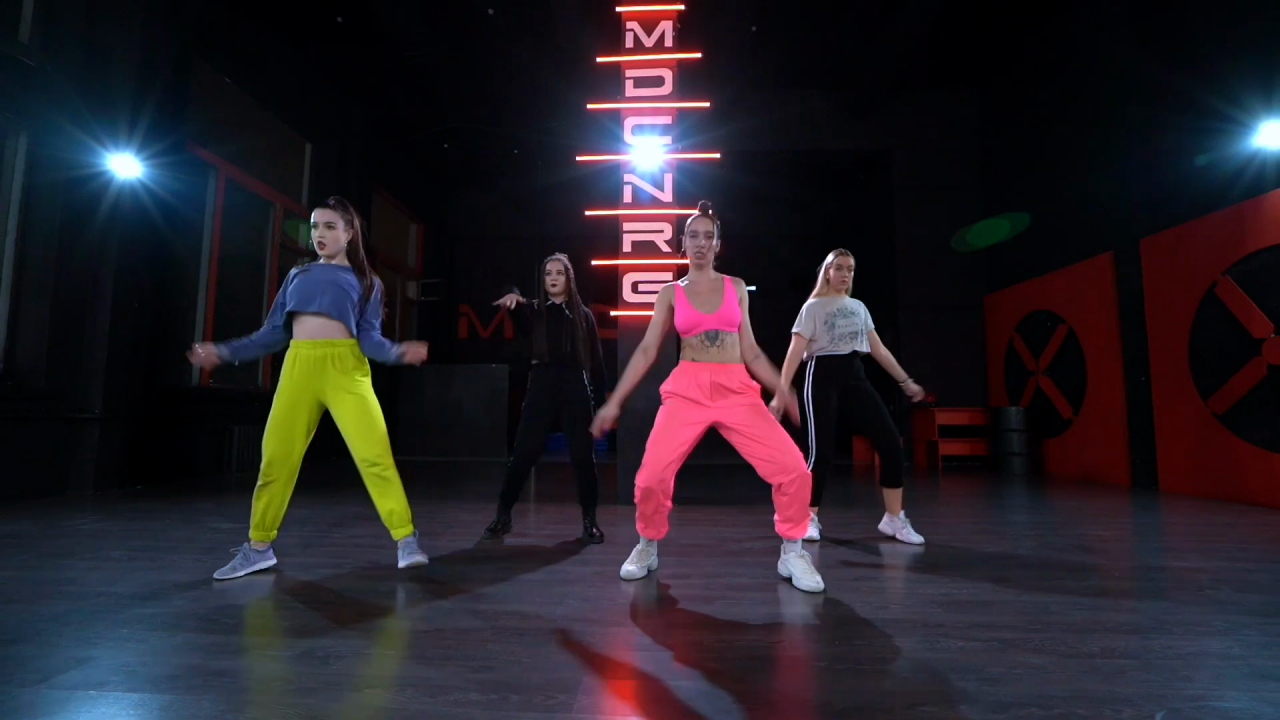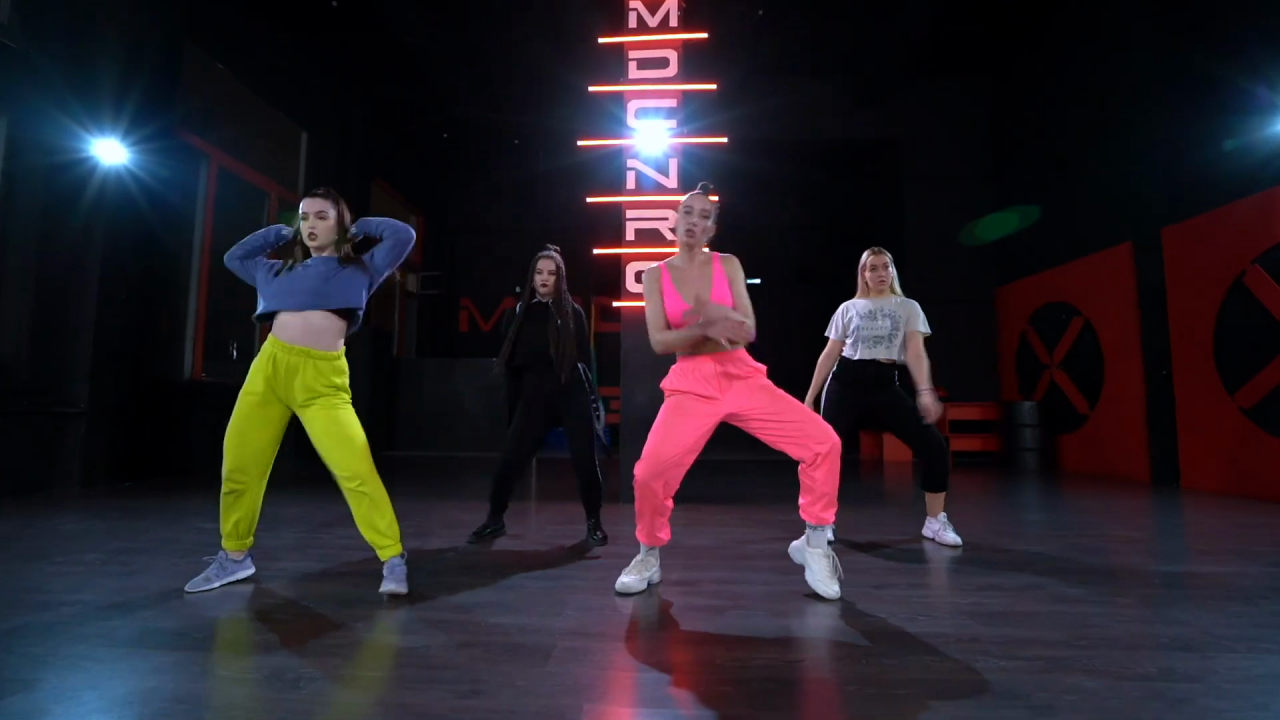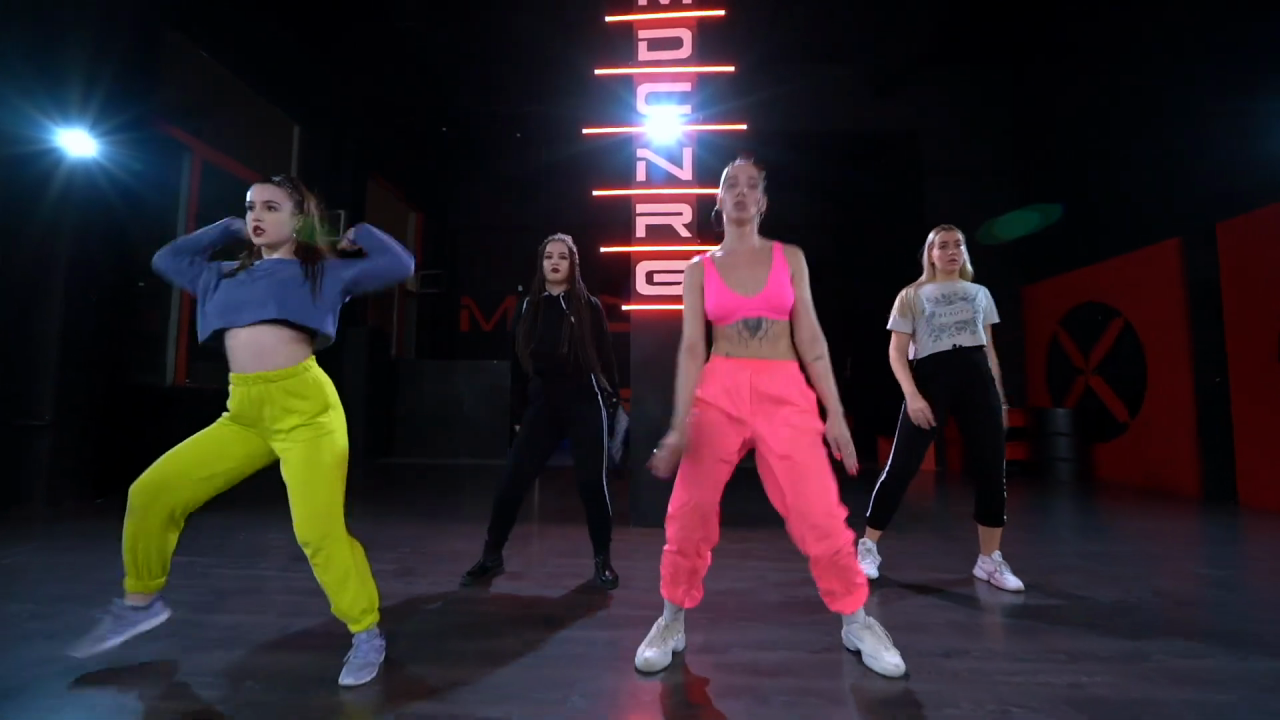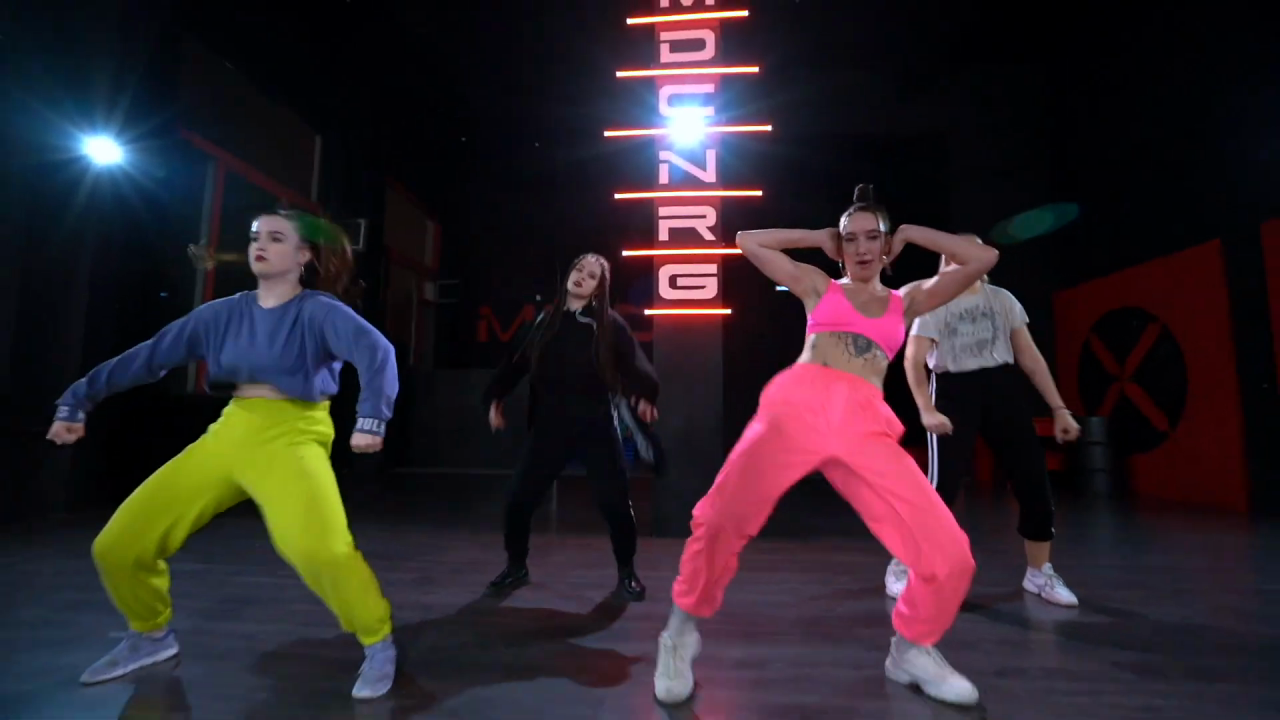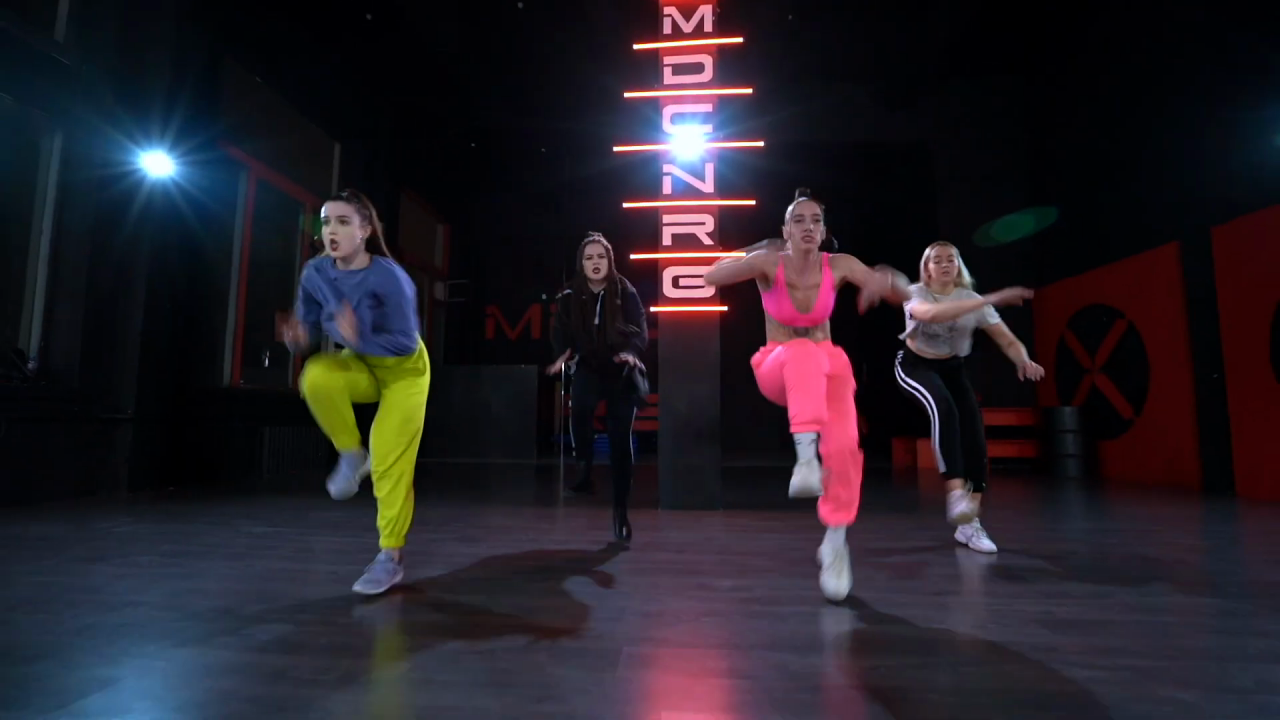
dt=1s
person 1, frame 1
left shoulder: (737, 288)
right shoulder: (670, 293)
left elbow: (748, 347)
right elbow: (647, 349)
left wrist: (780, 388)
right wrist: (615, 400)
left hip: (736, 391)
right hip: (687, 391)
left knee: (792, 469)
right knee: (653, 477)
left ankle: (792, 553)
right ankle: (647, 548)
person 1, frame 2
left shoulder: (728, 265)
right shoulder: (655, 275)
left elbow: (748, 330)
right elbow: (659, 342)
left wrist: (712, 314)
right wrist: (705, 328)
left hip: (742, 378)
right hip: (689, 386)
left knee: (823, 442)
right knee: (653, 471)
left ankle: (814, 545)
right ankle: (649, 557)
person 1, frame 3
left shoulder: (790, 258)
right shoulder: (700, 269)
left elbow: (810, 339)
right elbow: (691, 346)
left wrist: (836, 416)
right wrist: (680, 424)
left hip: (785, 398)
right hip: (717, 397)
left knee: (819, 525)
right knee: (689, 520)
left ankle: (856, 621)
right ankle: (673, 621)
person 1, frame 4
left shoulder: (907, 301)
right shoulder: (819, 286)
left elbow: (982, 258)
right elbow: (748, 240)
left wrist: (910, 233)
right wrist: (820, 238)
left hip: (865, 427)
right hip: (798, 405)
left knee: (950, 558)
right knee: (721, 518)
left ankle: (913, 650)
right ankle: (682, 633)
person 1, frame 5
left shoulder: (839, 264)
right shoulder: (768, 263)
left elbow: (901, 288)
right elbow: (712, 276)
left wrist: (884, 282)
right wrist: (761, 257)
left hip: (828, 362)
right hip: (778, 364)
left knee: (843, 447)
right knee: (802, 355)
left ankle: (834, 545)
right ankle: (805, 455)
person 2, frame 1
left shoulder: (366, 283)
right shoulder: (297, 276)
left elbow: (370, 338)
right elbow: (273, 332)
left wrist: (396, 352)
right wrist: (225, 352)
left hip: (346, 371)
right hip: (298, 369)
left knee: (375, 455)
right knee: (278, 463)
left ankle: (406, 542)
right ankle: (259, 547)
person 2, frame 2
left shoulder: (358, 269)
right shoulder: (284, 270)
left elbow: (404, 236)
right elbow: (236, 258)
left wrist: (360, 228)
right wrist: (282, 234)
left hip: (324, 383)
right hip: (268, 372)
left knee: (356, 471)
right knee: (239, 470)
left ankle: (393, 562)
right ankle: (235, 556)
person 2, frame 3
left shoulder: (322, 274)
right shoulder: (227, 277)
left elbow: (399, 265)
right elbow: (168, 259)
left wrist: (359, 234)
right wrist: (230, 227)
left hip: (303, 410)
right hip: (243, 413)
left knee: (318, 530)
right knee: (150, 496)
left ankle: (366, 634)
right ankle: (140, 604)
person 2, frame 4
left shoulder: (320, 310)
right shoulder: (222, 313)
left elbow: (377, 353)
right elbow: (151, 355)
left wrist: (371, 418)
right wrist: (76, 400)
left hip: (290, 440)
right hip: (229, 435)
left knee: (321, 549)
right knee: (118, 545)
left ankle: (378, 644)
right ankle: (152, 635)
person 2, frame 5
left shoulder: (389, 277)
right shoulder: (314, 273)
left elbow: (403, 343)
right elbow: (311, 324)
left wrist: (357, 340)
right wrist: (301, 337)
left hip: (401, 368)
right hip: (356, 365)
left knee: (391, 462)
right knee: (318, 376)
left ankle: (390, 559)
right ankle: (352, 456)
person 3, frame 1
left shoulder: (858, 307)
right shoulder: (814, 307)
left elbow: (877, 349)
right elbow: (795, 352)
left wrist: (905, 381)
right wrist: (781, 393)
left hip: (855, 376)
right hip: (823, 376)
left knee: (891, 443)
right knee: (821, 451)
left ankle: (895, 518)
right ankle: (810, 518)
person 3, frame 2
left shoulder: (908, 308)
right shoulder: (848, 309)
left elbow: (916, 353)
right elbow: (829, 355)
left wrist: (925, 392)
right wrist: (810, 399)
left hip: (885, 385)
right hip: (845, 382)
left knee: (933, 445)
left ankle: (936, 521)
person 3, frame 3
left shoulder: (980, 294)
right shoulder: (911, 297)
left elbow: (989, 349)
right elbow: (897, 352)
left wrist: (1000, 401)
right wrist: (912, 396)
left hip: (975, 376)
right hip: (929, 377)
left knee: (991, 471)
right knee: (900, 468)
left ankle: (990, 560)
right ankle: (867, 549)
person 3, frame 4
left shoulder: (1002, 300)
right shoulder: (933, 303)
left elbow: (1029, 356)
right elbow: (914, 360)
left wrist: (1060, 409)
right wrist: (927, 410)
left hip: (1003, 390)
right hip: (953, 393)
left knee: (1035, 485)
right knee: (943, 487)
left ankle: (1040, 573)
right ankle: (901, 567)
person 3, frame 5
left shoulder: (975, 302)
right shoulder: (917, 295)
left elbow: (1008, 341)
right elbow: (932, 315)
left wrist: (1024, 361)
right wrist: (990, 300)
left hip: (952, 370)
right hip: (915, 366)
left knee: (976, 447)
right knee: (944, 410)
left ankle: (968, 526)
right ankle: (957, 492)
person 4, frame 1
left shoulder: (582, 315)
right shoulder: (534, 311)
left elbow: (596, 359)
right elbow: (519, 315)
left wrist: (599, 399)
right wrist: (514, 298)
left hip: (577, 390)
right hip: (542, 388)
left knee: (583, 458)
right knee: (523, 455)
left ankle: (589, 521)
right ankle: (503, 516)
person 4, frame 2
left shoulder: (572, 313)
right shoulder: (521, 312)
left elbow: (583, 357)
right elbow: (512, 364)
left wrist: (588, 397)
right wrist: (515, 410)
left hip: (573, 395)
right hip: (534, 396)
left knee: (585, 461)
right knee: (511, 460)
left ankle: (594, 522)
right ankle: (495, 520)
person 4, frame 3
left shoulder: (588, 307)
right shoulder: (528, 308)
left elbow: (604, 357)
right elbow: (519, 364)
left wrist: (612, 401)
right wrist: (520, 413)
left hip: (584, 403)
right hip: (542, 405)
left knee: (592, 483)
right knee: (513, 481)
left ankle: (602, 560)
right ankle: (492, 556)
person 4, frame 4
left shoulder: (609, 324)
right shoulder: (547, 322)
left elbow: (633, 365)
right elbow: (519, 364)
left wrist: (646, 395)
right wrist: (494, 396)
left hip: (597, 424)
right hip: (551, 422)
left knee: (616, 503)
right knee: (519, 501)
left ankle: (626, 572)
right ankle: (516, 566)
person 4, frame 5
left shoulder: (626, 294)
right shoulder: (569, 297)
left elbow: (639, 330)
right elbow: (559, 333)
left wrist: (632, 353)
right wrist: (562, 355)
left hip: (620, 373)
right hip: (587, 371)
left knee: (620, 441)
right knee: (580, 409)
left ankle: (620, 511)
right ankle: (583, 470)
